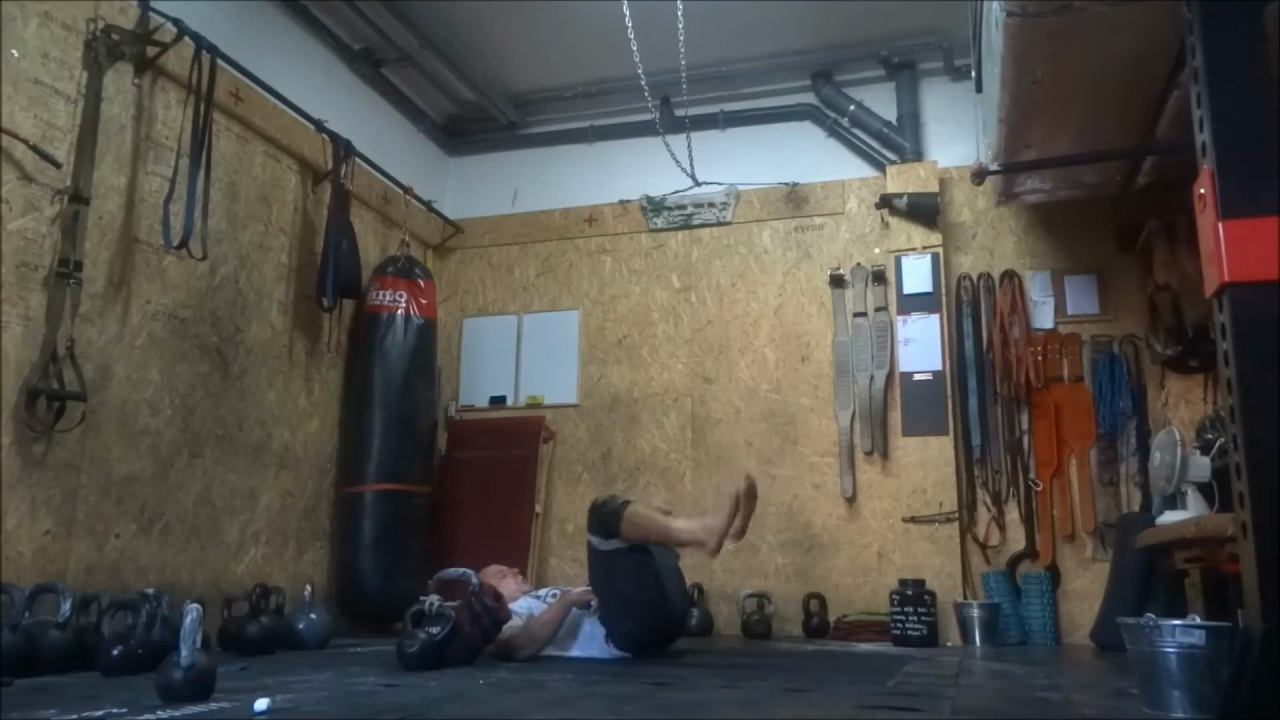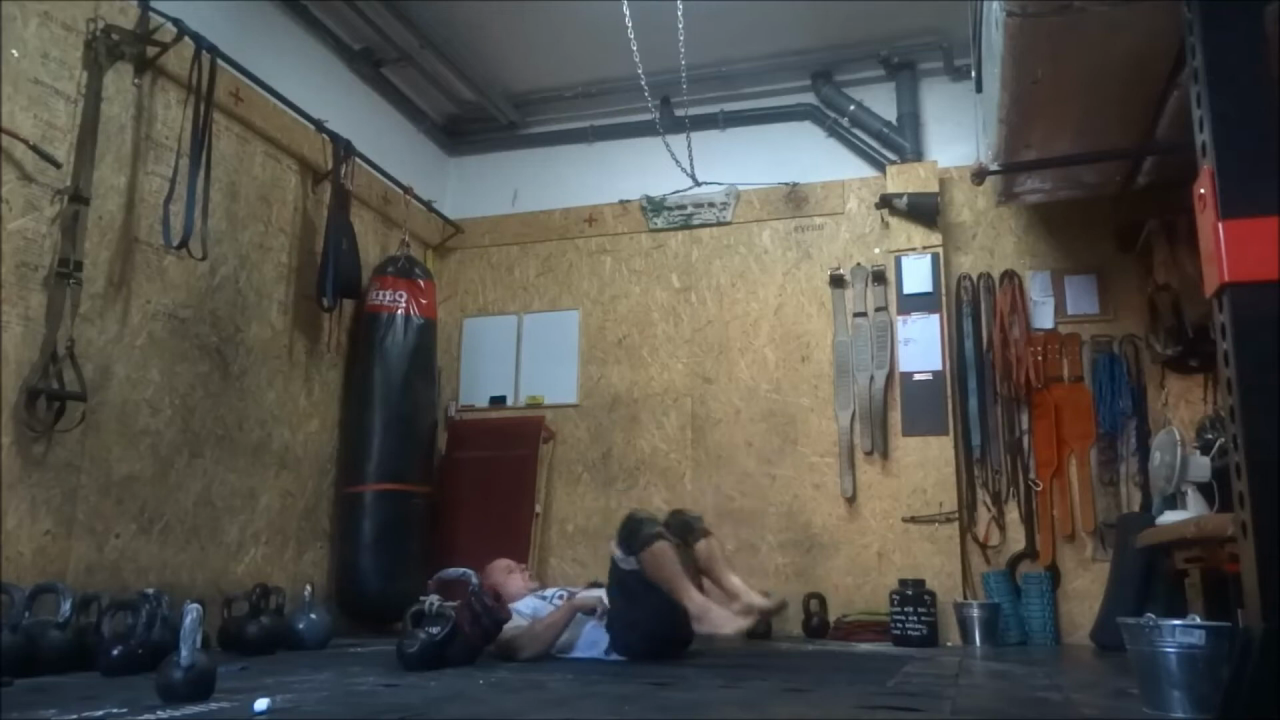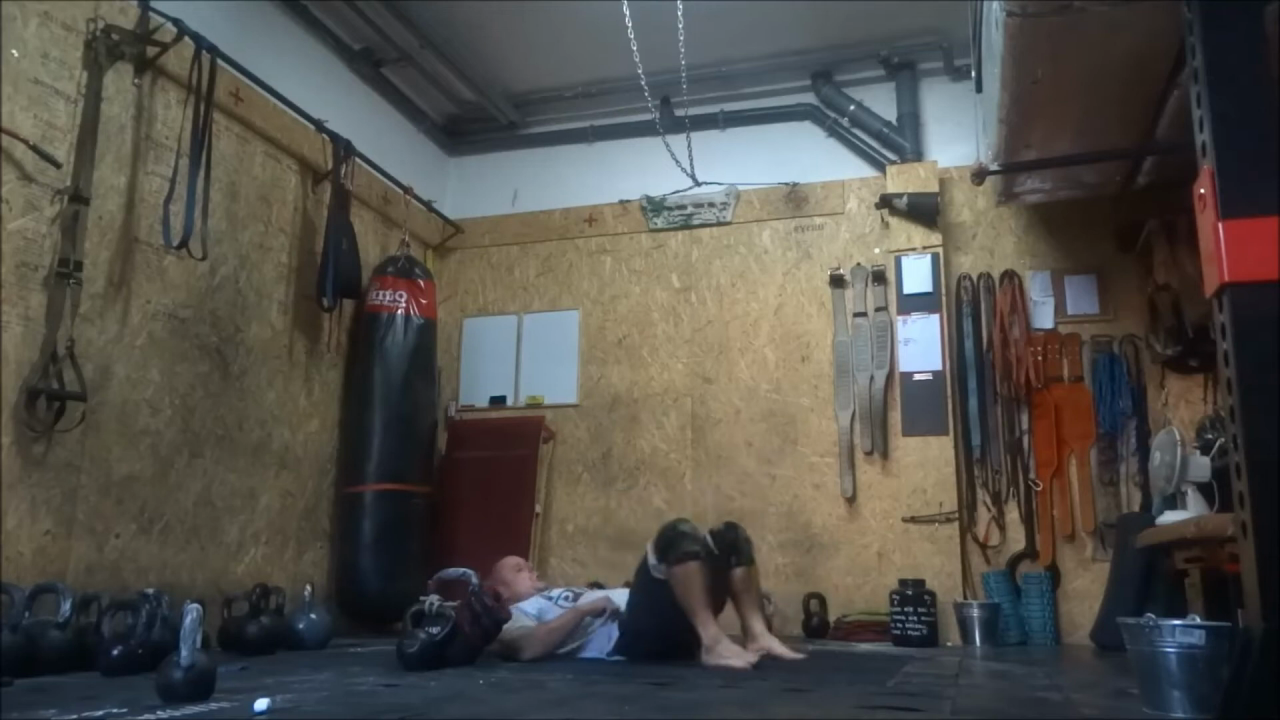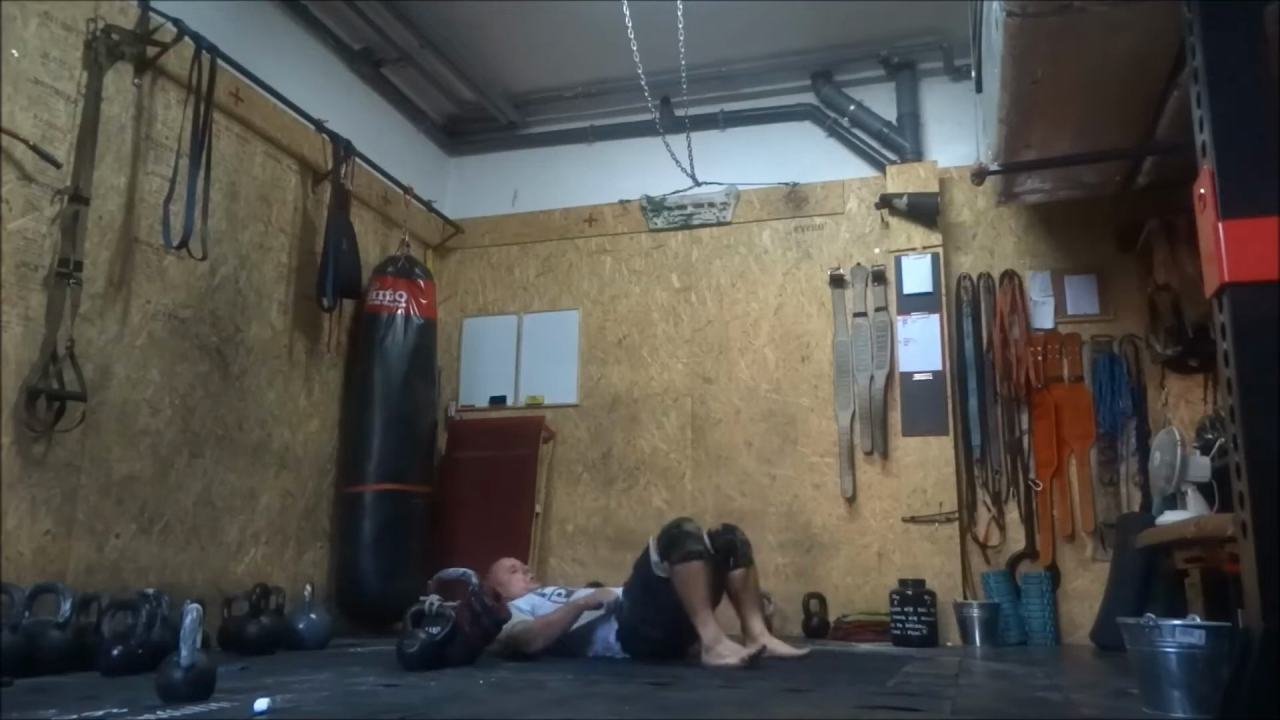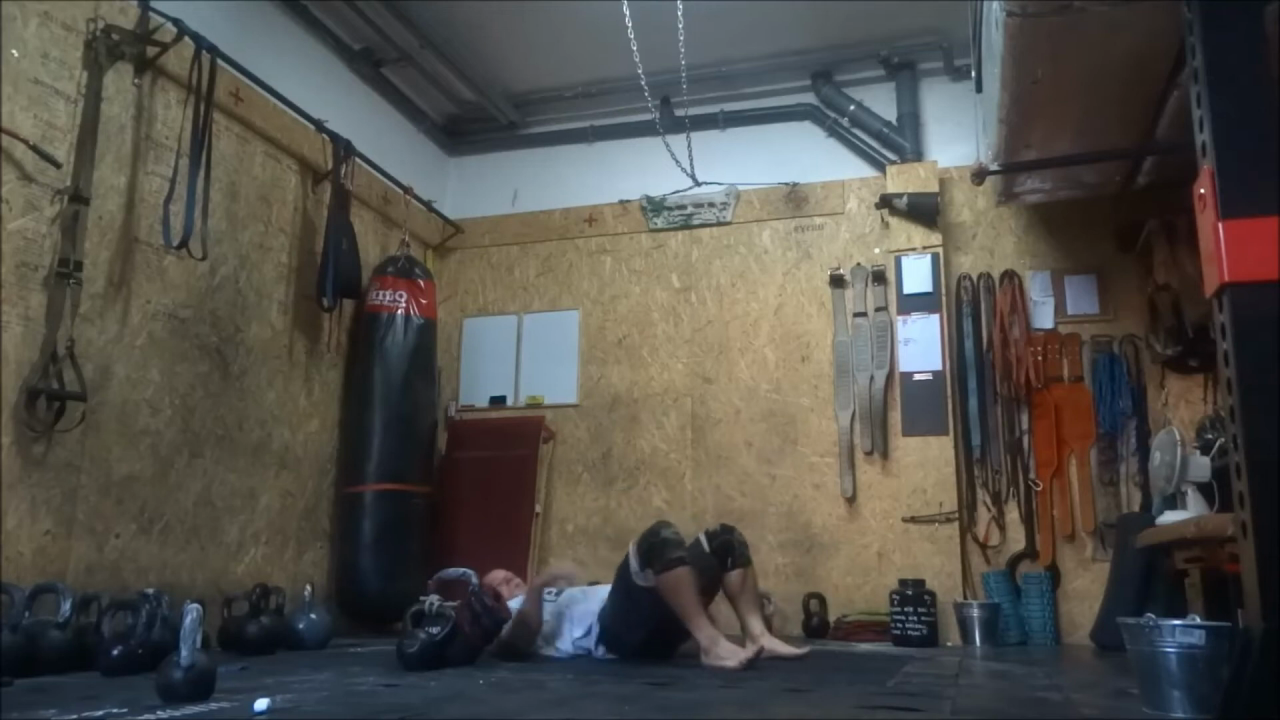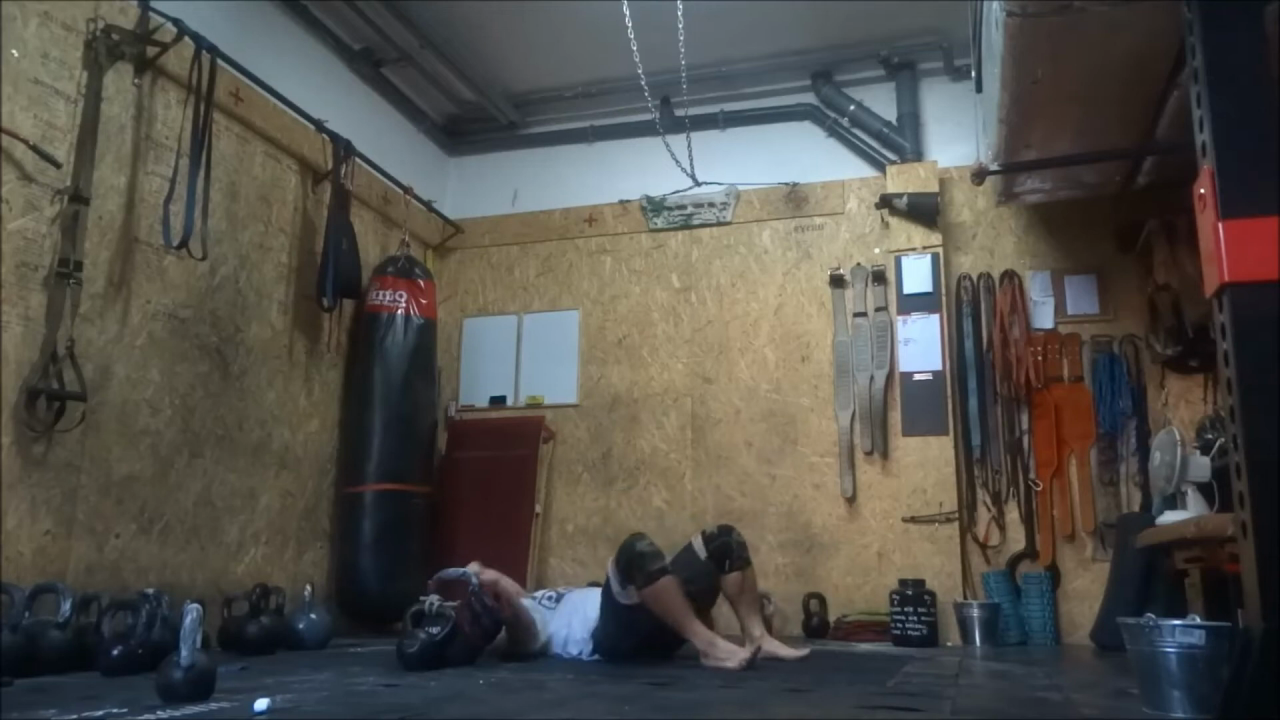
dt=0.2s
person 1, frame 1
left shoulder: (541, 600)
right elbow: (520, 647)
right wrist: (567, 600)
left hip: (657, 615)
right hip: (628, 633)
right knee: (605, 512)
left ankle: (720, 526)
right ankle: (706, 533)
person 1, frame 2
left shoulder: (550, 599)
right shoulder: (511, 616)
right elbow: (521, 649)
right wrist: (574, 605)
left hip: (666, 622)
right hip: (631, 636)
left knee: (679, 520)
right knee: (638, 525)
left ankle: (743, 596)
right ankle: (702, 611)
person 1, frame 3
left shoulder: (557, 599)
right shoulder: (516, 616)
right elbow: (524, 649)
right wrist: (583, 610)
left hip: (676, 625)
right hip: (633, 636)
left knee: (729, 535)
right knee: (679, 533)
left ankle: (758, 636)
right ankle: (714, 643)
person 1, frame 4
left shoulder: (553, 597)
right shoulder: (512, 613)
right elbow: (527, 642)
right wrist: (583, 603)
left hip: (666, 623)
right hip: (630, 629)
left knee: (727, 538)
right knee: (682, 532)
left ankle: (758, 635)
right ankle: (713, 643)
person 1, frame 5
left shoulder: (553, 600)
right shoulder: (509, 615)
right elbow: (521, 638)
right wrist: (539, 583)
left hip: (655, 625)
right hip: (617, 632)
left knee: (723, 538)
right knee: (660, 537)
left ankle: (758, 636)
right ankle: (712, 645)
person 1, frame 6
left shoulder: (549, 601)
right shoulder: (514, 619)
right elbow: (522, 638)
right wrist: (496, 590)
left hip: (654, 625)
right hip: (616, 636)
left knee: (722, 539)
right knee: (637, 549)
left ankle: (757, 638)
right ankle: (710, 647)
